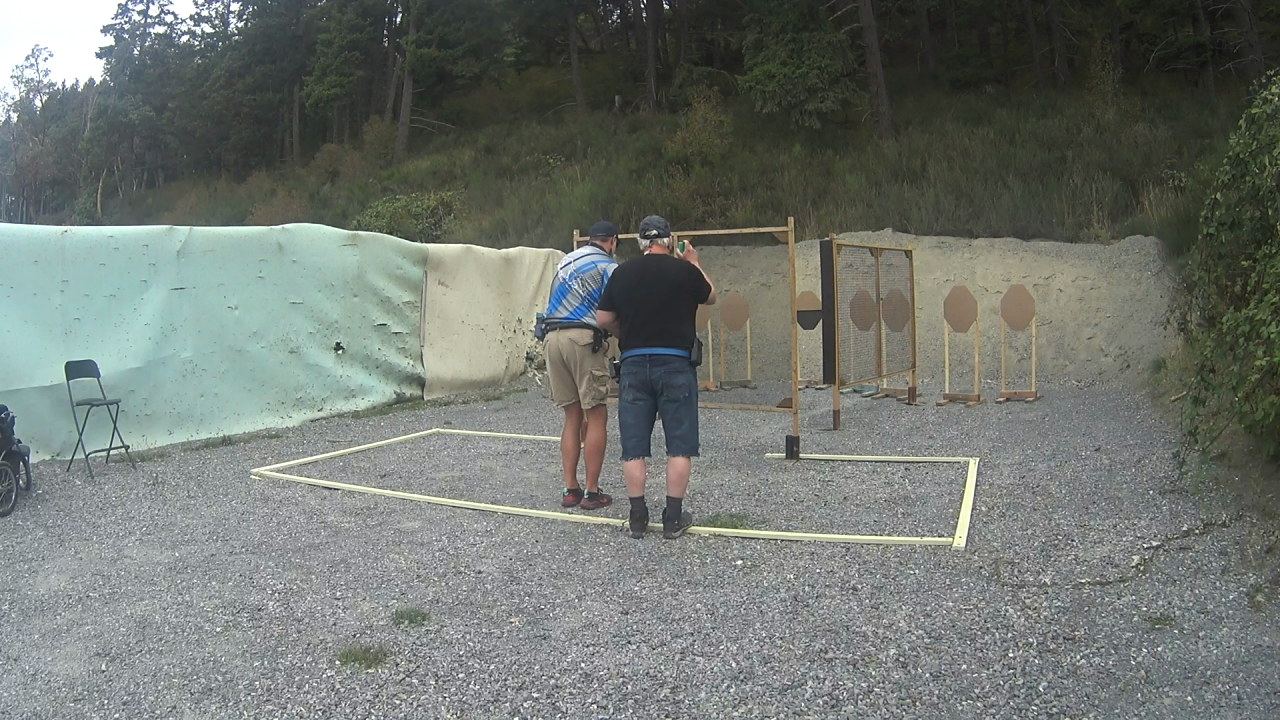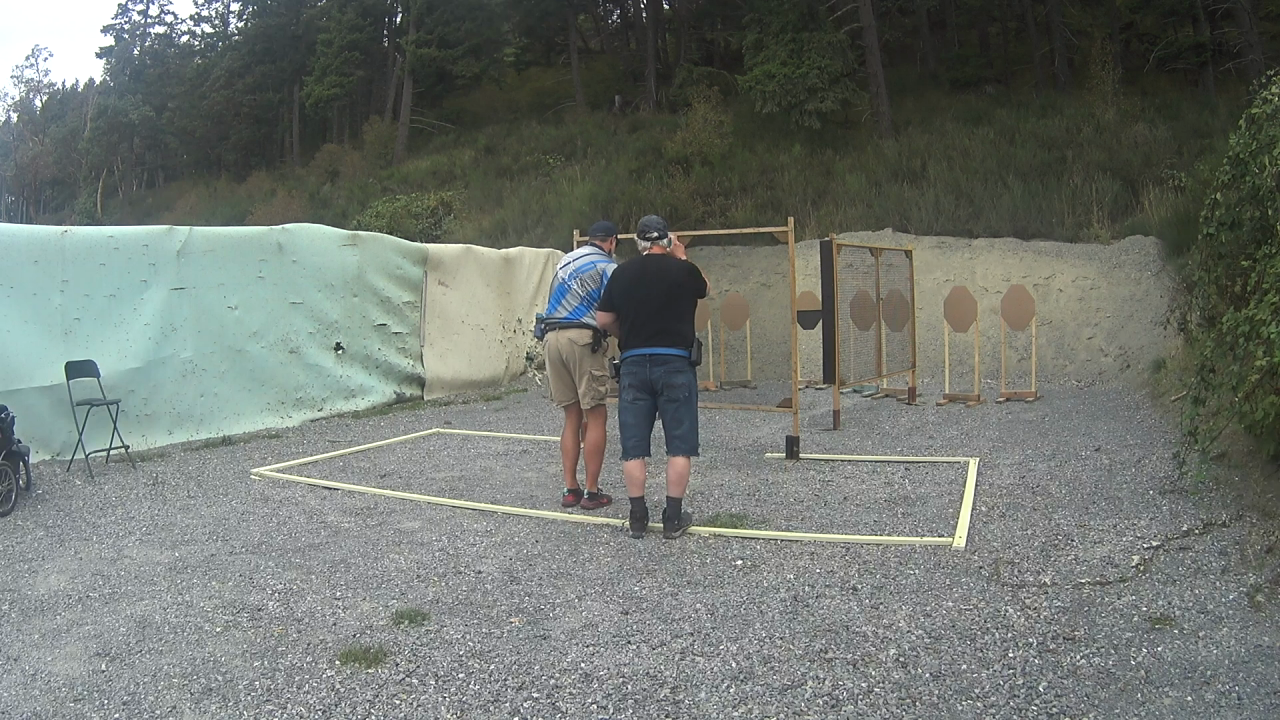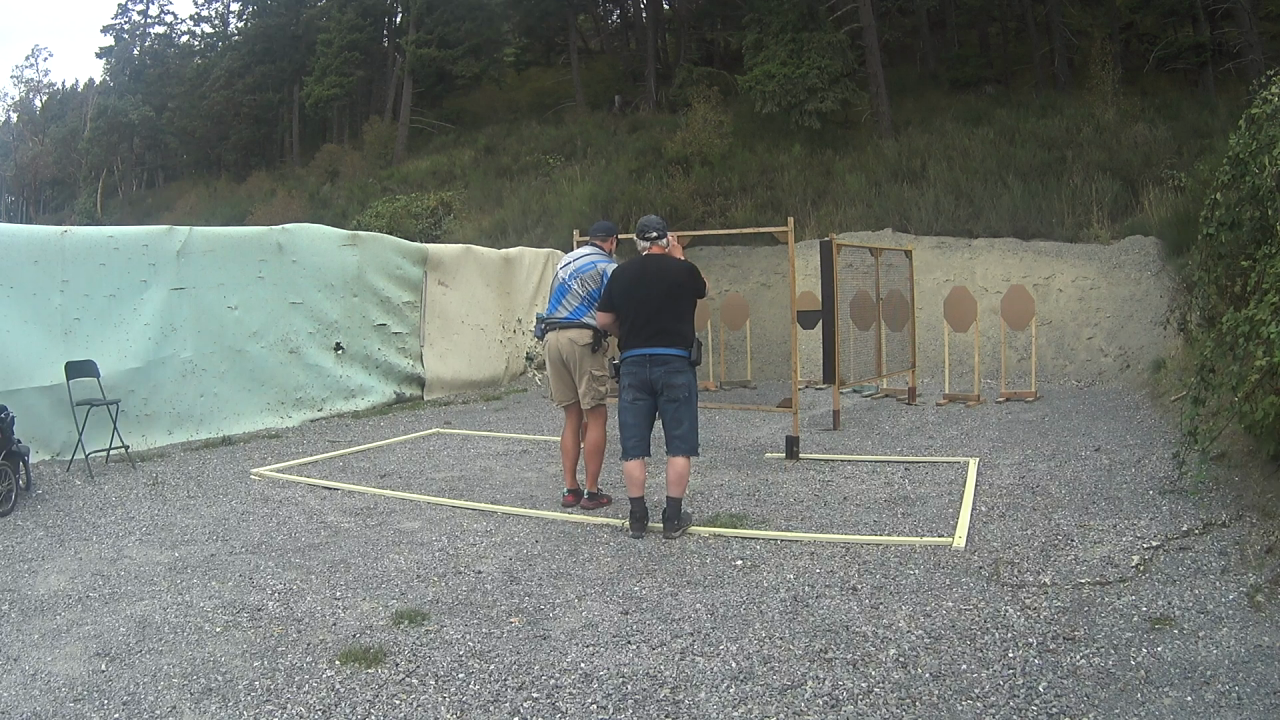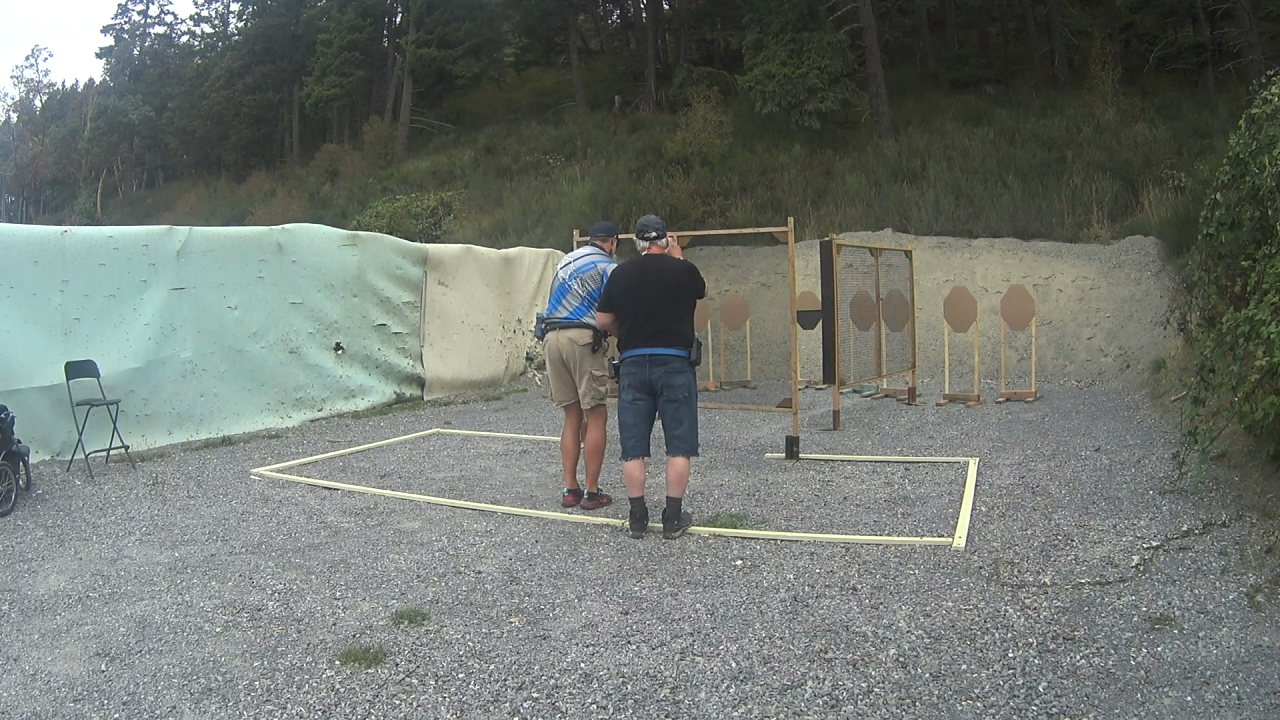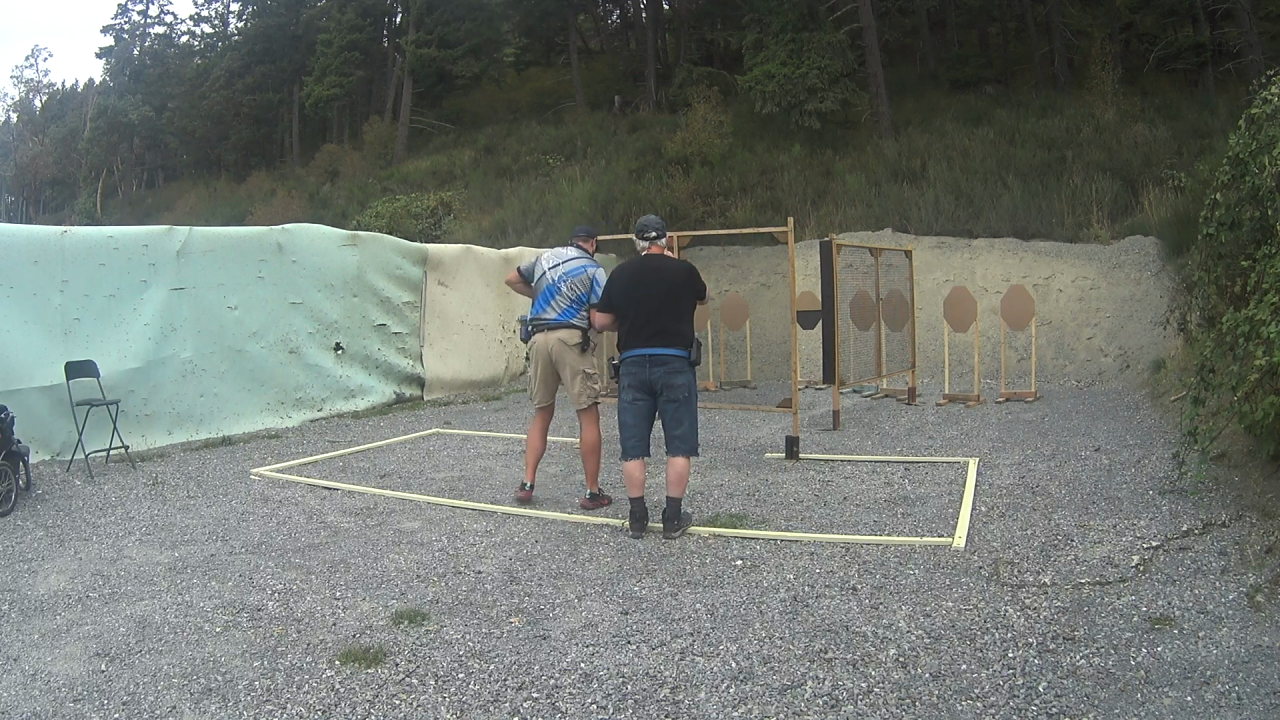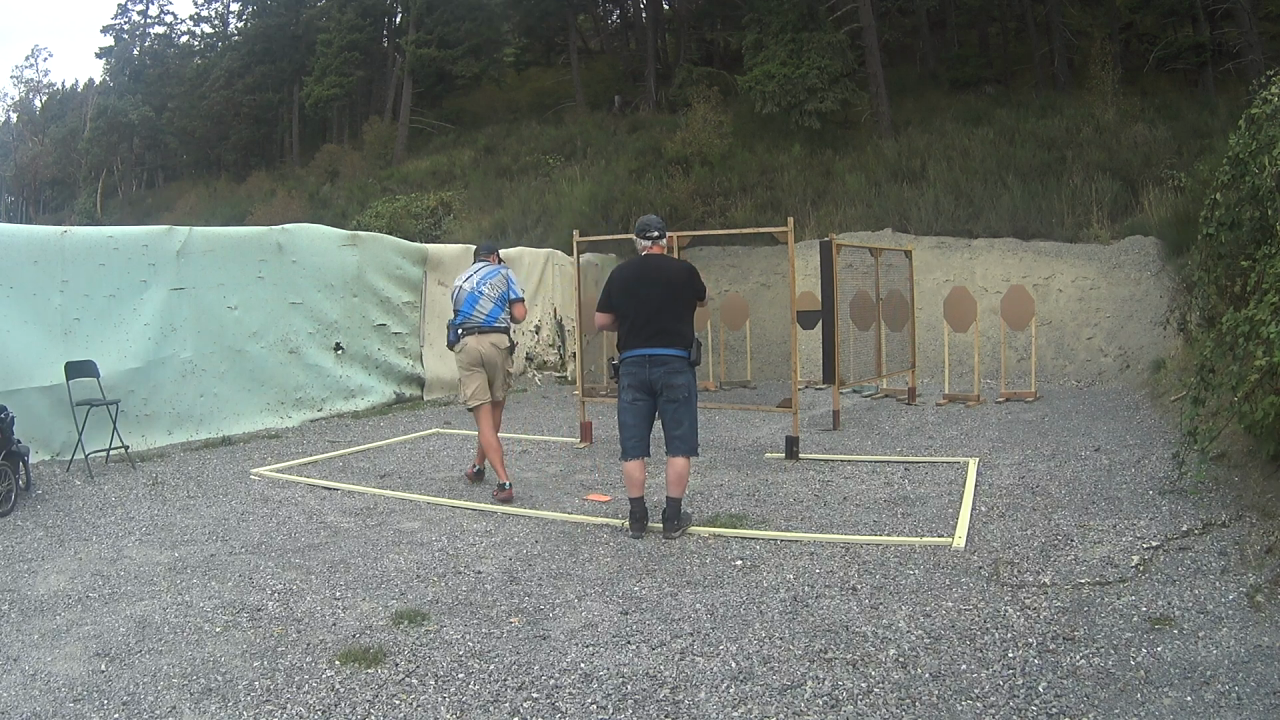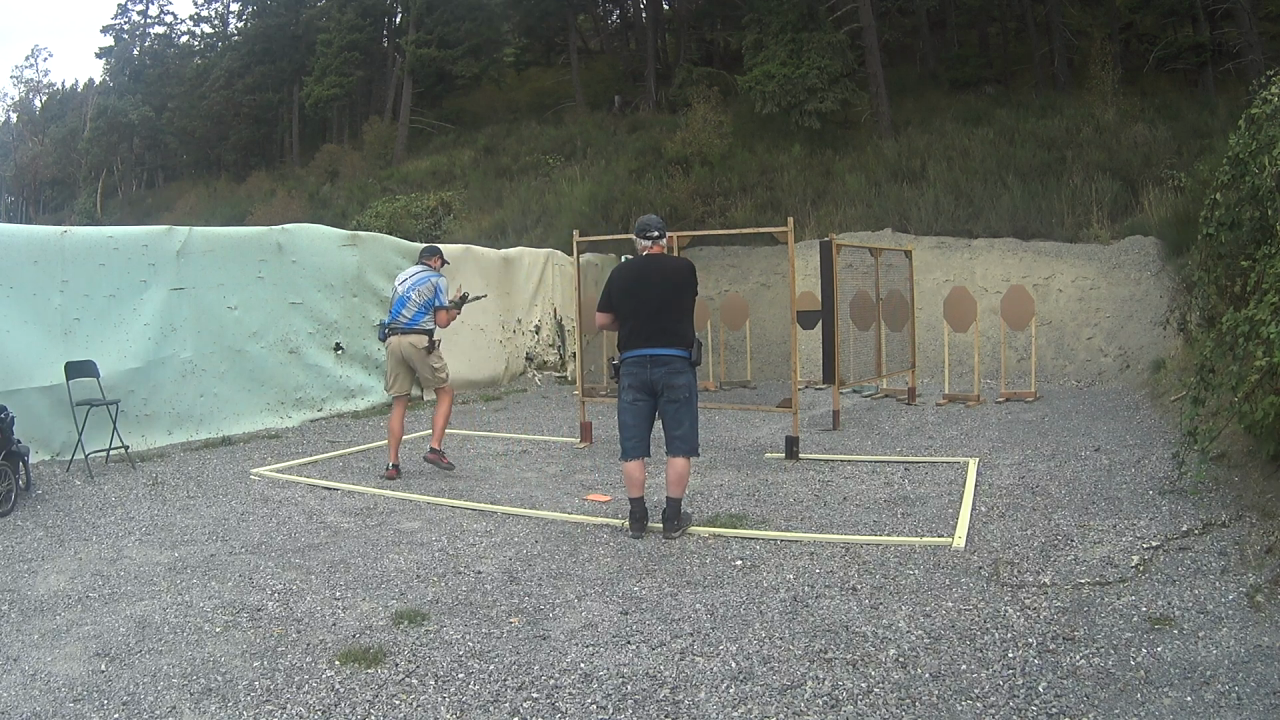
dt=0.7s
person 1, frame 1
left shoulder: (622, 273)
right shoulder: (684, 271)
left elbow: (603, 319)
right elbow: (711, 297)
left hip: (633, 365)
right hip: (675, 365)
left knee: (634, 447)
right knee: (679, 446)
left ankle: (637, 518)
right ankle: (673, 518)
person 1, frame 2
left shoulder: (621, 273)
right shoulder: (684, 270)
left elbow: (603, 320)
right elbow: (704, 289)
left hip: (633, 365)
right hip: (675, 364)
left knee: (633, 447)
right knee: (679, 445)
left ankle: (637, 518)
right ankle: (673, 518)
person 1, frame 3
left shoulder: (621, 273)
right shoulder: (684, 269)
left elbow: (603, 320)
right elbow: (703, 289)
left hip: (633, 365)
right hip: (675, 364)
left knee: (633, 448)
right knee: (679, 446)
left ankle: (637, 518)
right ankle: (673, 518)
person 1, frame 4
left shoulder: (620, 273)
right shoulder: (683, 270)
left elbow: (603, 320)
right elbow: (702, 290)
left hip: (633, 364)
right hip: (674, 364)
left knee: (633, 447)
right knee: (679, 445)
left ankle: (637, 518)
right ankle: (673, 518)
person 1, frame 5
left shoulder: (620, 274)
right shoulder: (683, 270)
left elbow: (601, 322)
right elbow: (703, 298)
left hip: (633, 365)
right hip: (674, 364)
left knee: (633, 447)
right knee: (678, 446)
left ankle: (637, 518)
right ankle: (673, 518)
person 1, frame 6
left shoulder: (620, 273)
right shoulder: (684, 270)
left elbow: (601, 322)
right elbow: (702, 301)
left hip: (633, 365)
right hip: (674, 364)
left knee: (633, 447)
right knee: (678, 446)
left ankle: (637, 518)
right ankle: (673, 518)
person 1, frame 7
left shoulder: (620, 273)
right shoulder: (684, 268)
left elbow: (602, 321)
left hip: (633, 365)
right hip: (675, 364)
left knee: (633, 447)
right knee: (679, 445)
left ankle: (637, 517)
right ankle: (673, 518)
person 2, frame 1
left shoulder: (566, 260)
right shoulder: (607, 265)
left elbow: (563, 302)
left hip: (553, 338)
right hip: (583, 338)
left knee: (572, 416)
right knee: (596, 416)
left ankle: (570, 489)
right ankle: (591, 492)
person 2, frame 2
left shoulder: (566, 260)
right shoulder: (606, 265)
left elbow: (563, 302)
left hip: (552, 337)
right hip: (582, 338)
left knee: (572, 417)
right knee: (595, 417)
left ankle: (570, 489)
right ankle: (591, 492)
person 2, frame 3
left shoulder: (566, 260)
right shoulder: (607, 265)
left hip: (552, 337)
right hip: (583, 338)
left knee: (572, 416)
right knee: (596, 417)
left ankle: (569, 489)
right ankle: (591, 492)
person 2, frame 4
left shoulder: (567, 260)
right shoulder: (607, 265)
left hip: (552, 338)
right hip: (582, 339)
left knee: (572, 417)
right knee: (596, 417)
left ankle: (569, 489)
right ankle: (591, 492)
person 2, frame 5
left shoulder: (546, 257)
right shoulder: (594, 270)
left elbow: (511, 280)
left hip: (538, 339)
right hip: (571, 340)
left knee: (542, 415)
right knee: (588, 417)
left ankle: (527, 484)
right ankle: (593, 492)
person 2, frame 6
left shoulder: (459, 281)
right shoulder: (504, 273)
right elbow: (519, 316)
left hip: (466, 344)
right hip: (496, 343)
left knee: (483, 415)
right knee: (495, 408)
left ankle: (503, 483)
right ankle: (477, 466)
person 2, frame 7
left shoulder: (401, 277)
right shoulder: (437, 279)
right elbow: (441, 322)
left wrist: (448, 303)
right wrist: (452, 313)
left hip: (394, 342)
right hip: (420, 342)
left knee: (399, 404)
right knee: (445, 393)
left ankle: (392, 464)
right ankle: (435, 449)
